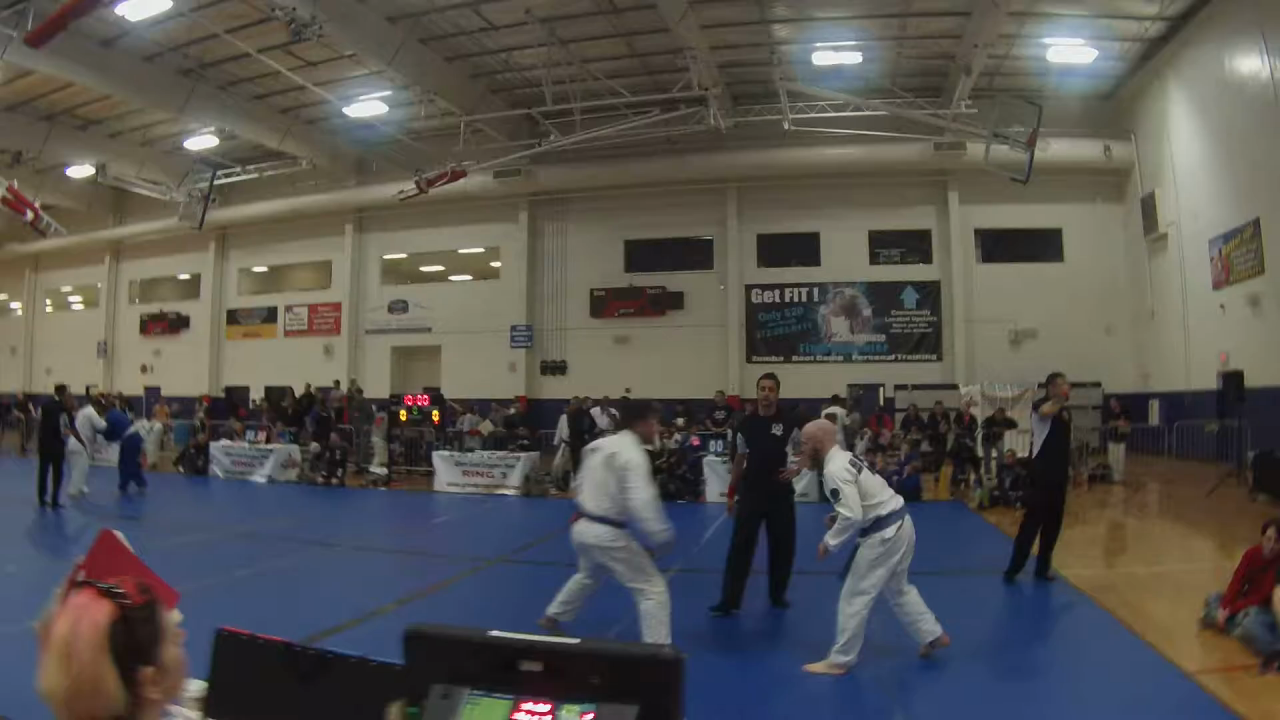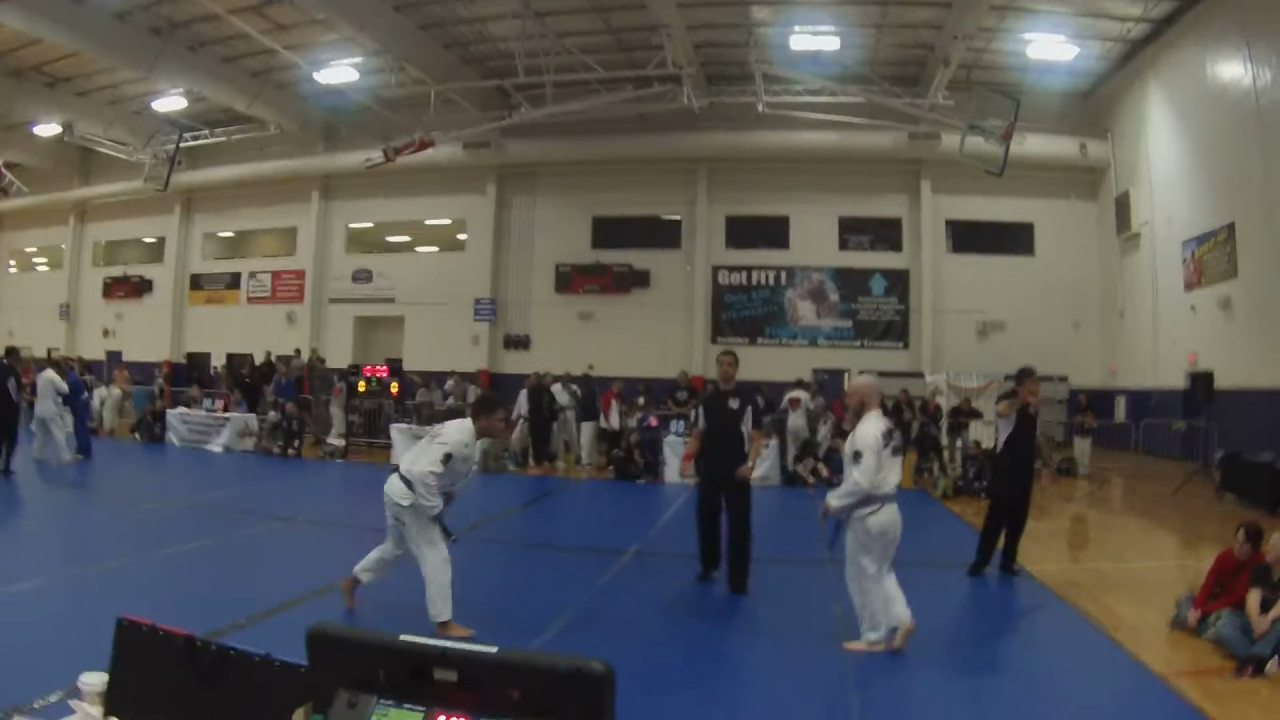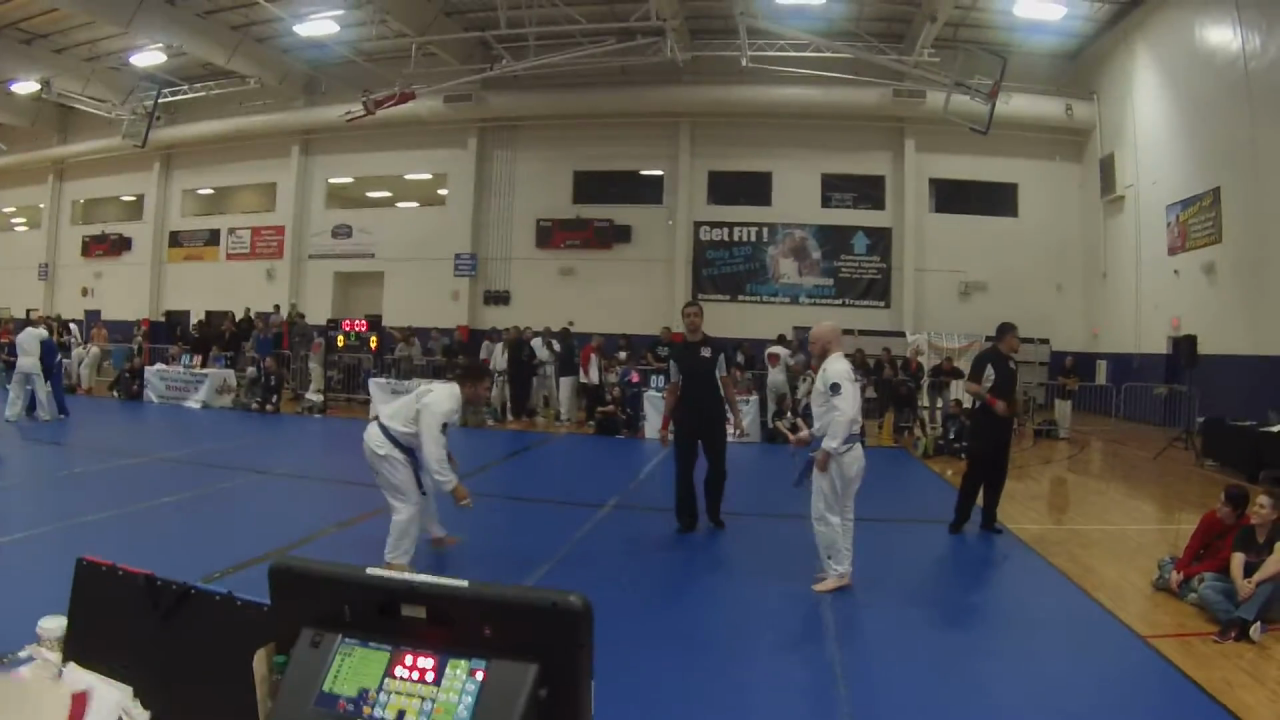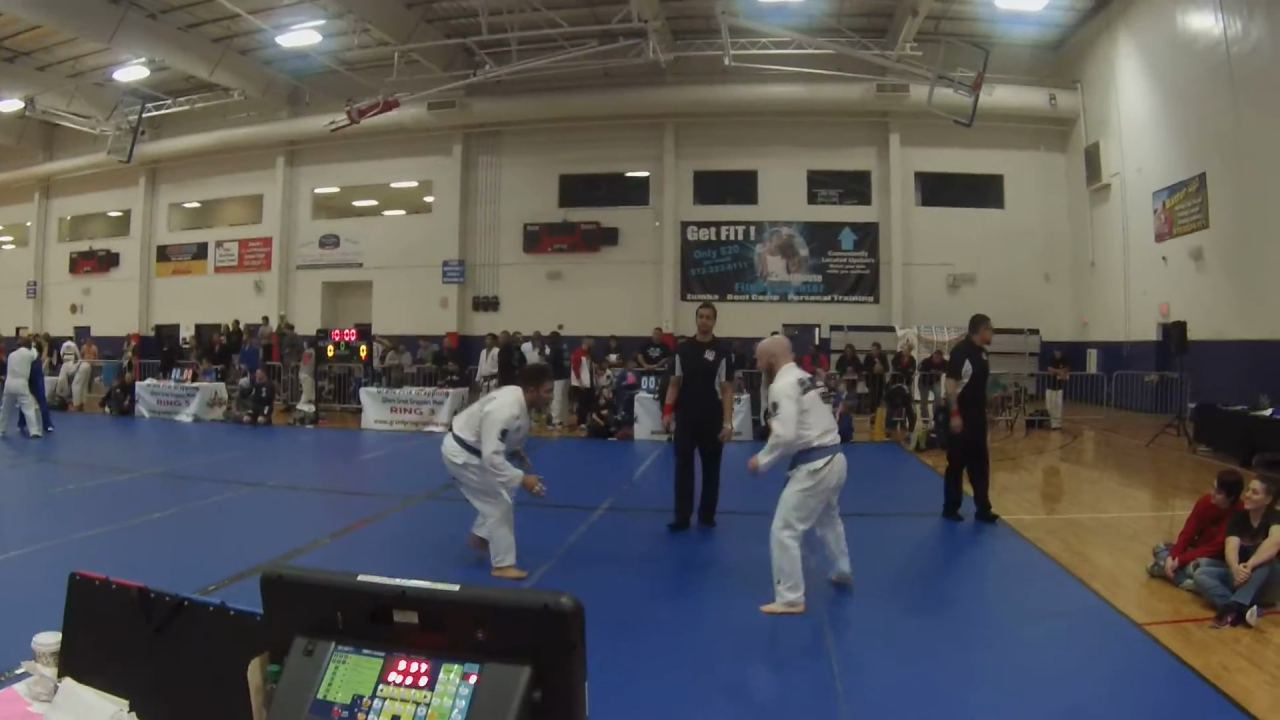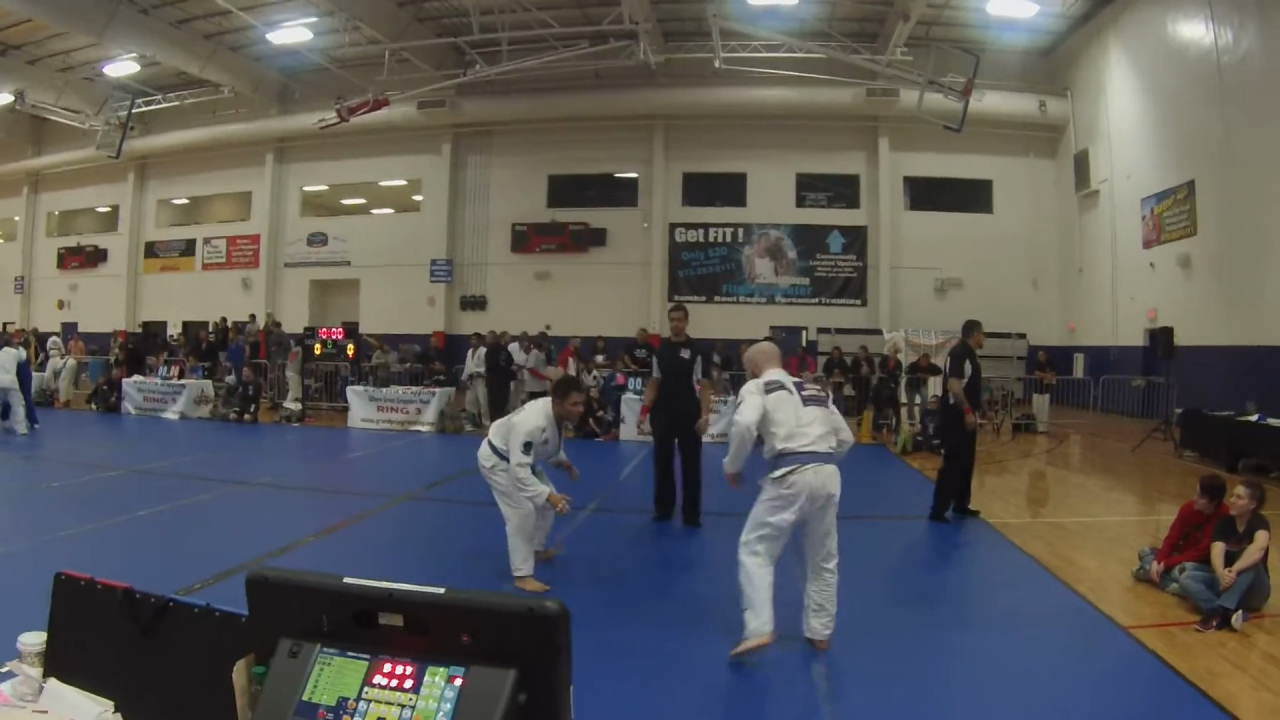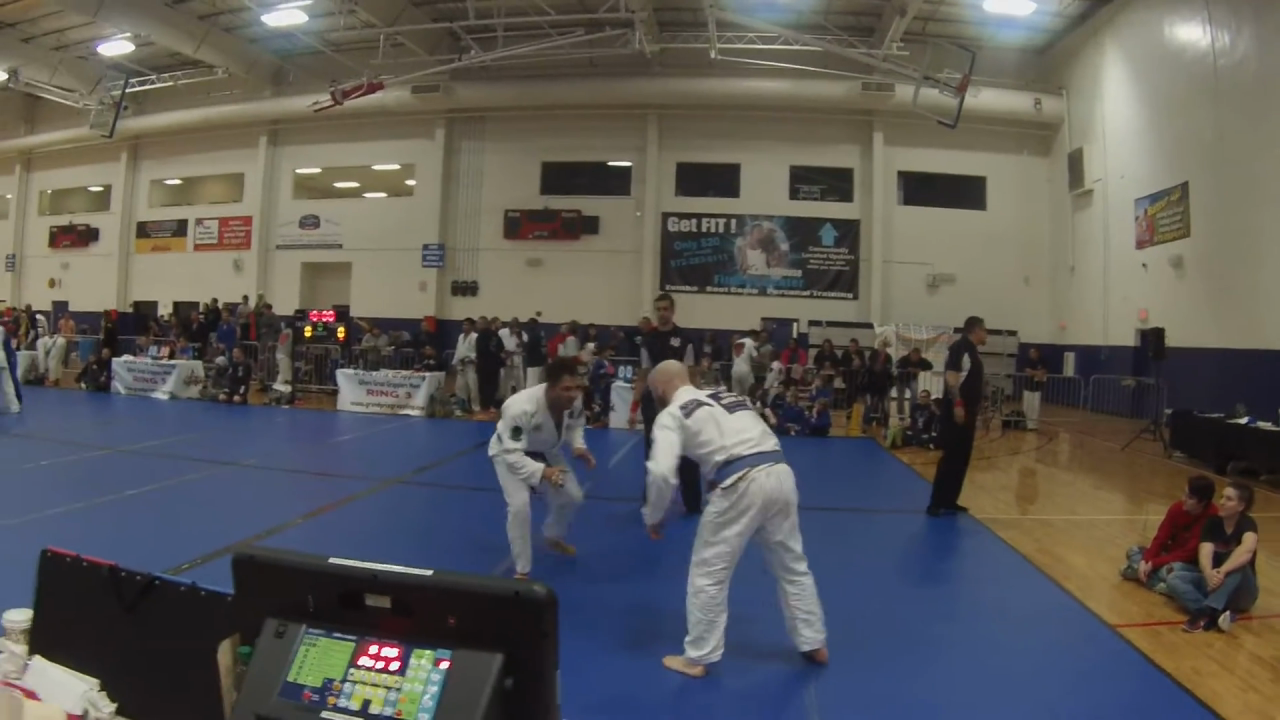
dt=0.7s
person 1, frame 1
left shoulder: (834, 470)
right shoulder: (846, 458)
left elbow: (852, 516)
left wrist: (829, 541)
right wrist: (838, 518)
left hip: (884, 535)
right hip: (900, 526)
left knee: (855, 597)
right knee: (898, 588)
left ankle: (839, 660)
right ankle: (932, 635)
person 1, frame 2
left shoulder: (865, 432)
right shoulder: (889, 428)
left elbow: (860, 482)
left wrist: (833, 501)
right wrist: (845, 490)
left hip: (867, 513)
right hip: (889, 510)
left knee: (862, 577)
right knee: (882, 572)
left ankle: (873, 637)
right ankle: (900, 620)
person 1, frame 3
left shoulder: (835, 369)
right shoulder: (838, 367)
left elbow: (844, 414)
left wrist: (826, 450)
right wrist: (811, 434)
left hip: (839, 453)
right hip: (849, 450)
left knee: (824, 514)
right knee: (842, 513)
left ankle: (839, 571)
right ankle: (841, 570)
person 1, frame 4
left shoulder: (782, 385)
right shoulder: (807, 379)
left elbow: (785, 435)
left wrist: (762, 460)
left hip: (813, 467)
right hip: (834, 460)
left knee: (785, 530)
right knee: (827, 519)
left ankle: (791, 599)
right ankle: (842, 571)
person 1, frame 5
left shoulder: (756, 388)
right shoulder: (815, 390)
left elbow: (743, 425)
right elbow: (845, 437)
left wrist: (732, 467)
left hip: (790, 478)
right hip: (827, 475)
left knee: (755, 550)
right knee: (822, 559)
left ankle: (759, 630)
right ankle: (819, 631)
person 1, frame 6
left shoulder: (671, 415)
right shoulder: (731, 399)
left elbow: (662, 472)
left wrist: (653, 517)
left hip: (741, 486)
right hip: (780, 474)
left knee: (709, 572)
right knee: (792, 566)
left ankle: (697, 658)
right ankle: (813, 645)
person 2, frame 1
left shoulder: (789, 422)
right shoulder: (746, 425)
right elbow: (738, 461)
left wrist: (796, 469)
right wrist: (731, 494)
left hip: (780, 492)
right hip: (752, 492)
left knee: (783, 547)
right knee: (741, 546)
left ankle: (777, 594)
right ankle: (729, 600)
person 2, frame 2
left shoulder: (746, 401)
right shoulder: (708, 401)
left elbow: (754, 439)
right elbow: (698, 435)
left wrist: (750, 465)
right wrist: (688, 458)
left hip: (735, 472)
right hip: (709, 470)
left knee: (739, 525)
right knee: (706, 521)
left ankle: (738, 580)
right ankle: (709, 565)
person 2, frame 3
left shoulder: (716, 349)
right shoulder: (677, 353)
left elbow: (727, 385)
right elbow: (672, 391)
left wrist: (737, 416)
right wrist: (665, 424)
left hip: (713, 417)
right hip: (685, 418)
left knee: (718, 467)
right knee: (684, 469)
left ankle: (713, 512)
right ankle: (687, 519)
person 2, frame 4
left shoulder: (721, 352)
right shoulder: (683, 349)
left elbow: (726, 389)
right elbow: (674, 383)
left wrist: (727, 422)
right wrist: (667, 412)
left hip: (711, 418)
right hip: (685, 417)
left knee: (711, 468)
right knee: (683, 466)
left ankle: (706, 514)
right ankle: (682, 517)
person 2, frame 5
left shoulder: (696, 351)
right shoulder: (661, 351)
left elbow: (704, 387)
right elbow: (653, 384)
left wrist: (705, 415)
right wrist: (644, 410)
left hip: (689, 416)
right hip: (663, 415)
left knee: (691, 465)
right knee: (663, 463)
left ankle: (691, 514)
right ankle: (663, 509)
person 2, frame 6
left shoulder: (685, 339)
right shoulder: (648, 340)
right elbow: (642, 376)
right wrist: (634, 407)
right hip: (654, 402)
right knee: (653, 452)
left ankle: (693, 502)
person 3, frame 1
left shoulder: (598, 445)
right shoulder: (634, 455)
left elbow: (581, 484)
right elbow: (642, 502)
right wrist: (662, 536)
left hip: (582, 527)
right hip: (607, 534)
left knee: (587, 577)
right knee: (652, 588)
left ankle: (552, 618)
right ankle: (658, 648)
person 3, frame 2
left shoulder: (464, 432)
right shoulder: (457, 438)
right elbow: (424, 473)
left wrist: (447, 491)
right wrist: (435, 509)
left hip: (400, 489)
right hip: (408, 495)
left knee: (395, 545)
right knee: (435, 557)
left ankle: (353, 581)
right ankle: (444, 622)
person 3, frame 3
left shoulder: (448, 393)
right shoulder: (442, 405)
right elbow: (432, 454)
left wrist: (444, 453)
right wrist: (454, 486)
left hip: (394, 441)
right hip: (384, 445)
left knee: (422, 490)
right knee: (410, 503)
left ankle: (435, 535)
right ankle: (395, 563)
person 3, frame 4
left shoulder: (517, 395)
right shoulder: (504, 411)
right elbow: (492, 457)
left wrist: (515, 451)
right wrist: (522, 479)
left hip: (470, 449)
right hip: (462, 454)
left knee: (497, 495)
right knee: (498, 506)
left ankle: (481, 535)
right ankle: (502, 565)
person 3, frame 5
left shoulder: (562, 414)
right shoulder: (530, 423)
left elbow: (554, 441)
right elbow: (519, 471)
left wrist: (563, 459)
right wrist: (548, 495)
left hip: (521, 458)
right hip: (498, 460)
left knee: (546, 504)
right knee: (522, 511)
left ankle: (537, 547)
right ankle: (522, 574)
person 3, frame 6
left shoulder: (574, 400)
right shoulder: (520, 408)
left elbow: (575, 424)
right elbow: (512, 455)
left wrist: (578, 447)
right wrist: (543, 471)
left hip: (545, 452)
right hip: (509, 453)
left knee: (571, 497)
right knee: (520, 506)
left ankle: (553, 536)
right ankle: (521, 570)
person 4, frame 1
left shoulder: (1064, 411)
right shoulder: (1040, 405)
right elbow: (1047, 411)
right wrist: (1061, 396)
left hip: (1059, 474)
right hip: (1041, 473)
left knee: (1053, 523)
right knee: (1032, 521)
left ankle: (1042, 567)
right ankle: (1014, 568)
person 4, frame 2
left shoulder: (1032, 407)
right shoulder: (1008, 400)
right elbow: (1001, 411)
left wrist: (1046, 461)
right wrist: (1024, 400)
left hip: (1025, 468)
right hip: (1006, 467)
left knee: (1018, 517)
right knee: (997, 515)
left ankle: (1008, 561)
right ankle: (981, 561)
person 4, frame 3
left shoulder: (1012, 363)
right shoulder: (986, 358)
right elbow: (970, 387)
left wrist: (1018, 419)
right wrist: (993, 402)
left hip: (1004, 425)
right hip: (984, 424)
left knee: (998, 474)
right knee: (975, 472)
left ankle: (988, 519)
right ankle: (959, 520)
person 4, frame 4
left shoulder: (981, 352)
right shoulder: (961, 351)
right elbow: (950, 385)
left wrist: (986, 410)
right wrist: (954, 414)
left hip: (977, 416)
right hip: (961, 418)
left knee: (980, 463)
right knee: (957, 463)
left ankle: (983, 509)
right ankle: (950, 509)
person 4, frame 5
left shoulder: (969, 354)
right shoulder: (959, 353)
right elbow: (953, 386)
right wrist: (968, 411)
left hip: (965, 416)
right hip: (955, 417)
left knee: (966, 462)
right knee: (952, 464)
left ankle: (960, 505)
right ankle: (938, 510)
person 4, frame 6
left shoulder: (972, 351)
right shoulder: (959, 348)
right elbow: (950, 378)
left wrist: (978, 408)
right wrist: (958, 404)
left hip: (968, 412)
right hip: (956, 411)
left knee: (961, 458)
right knee: (951, 457)
left ankle: (949, 501)
right ankle: (936, 503)
